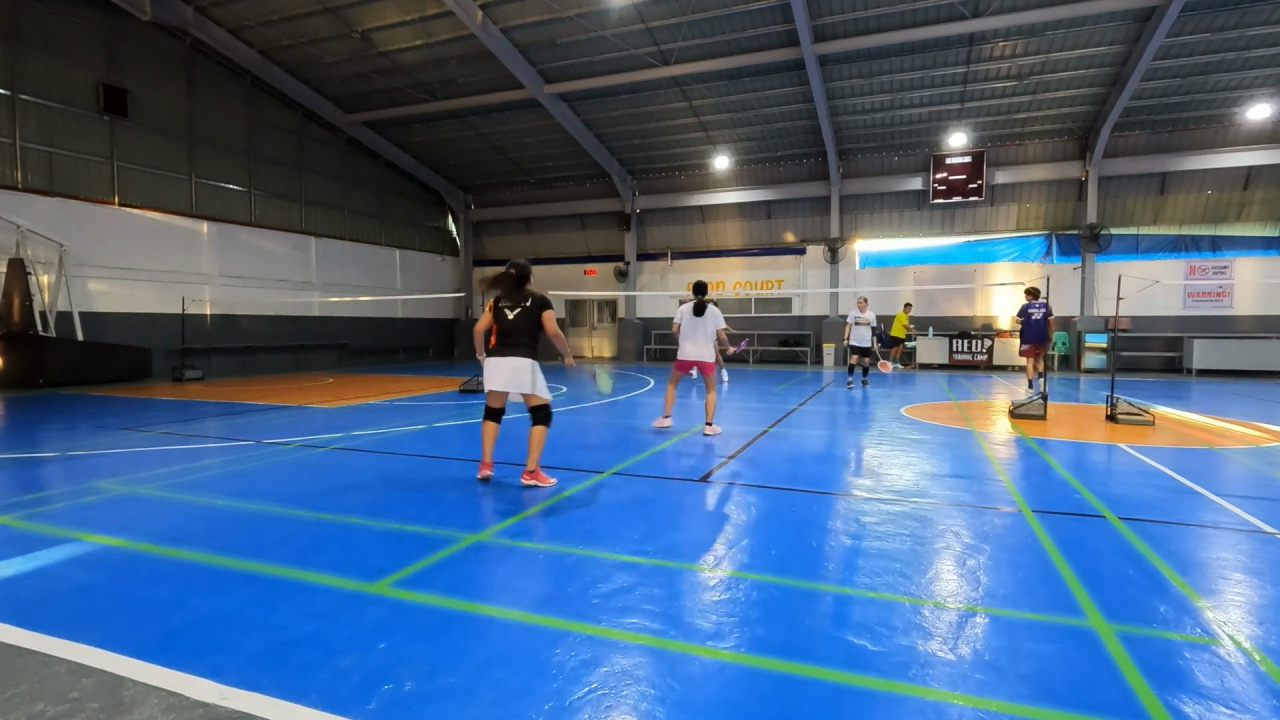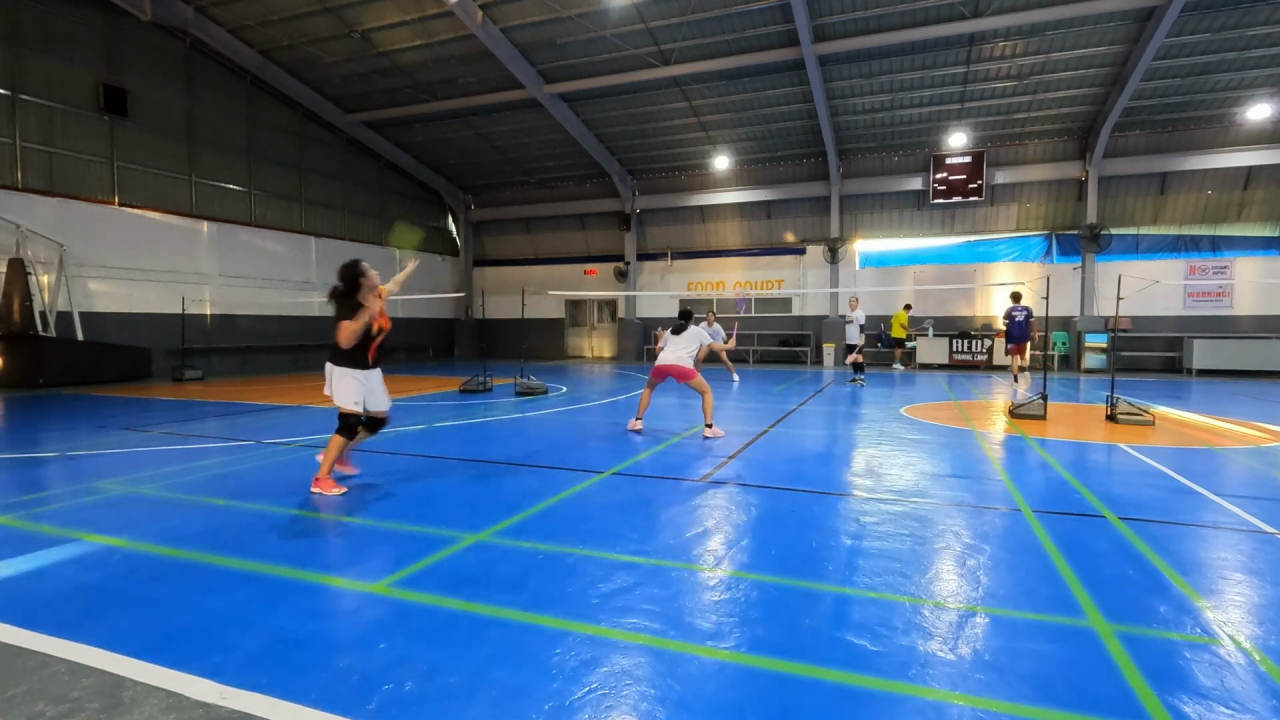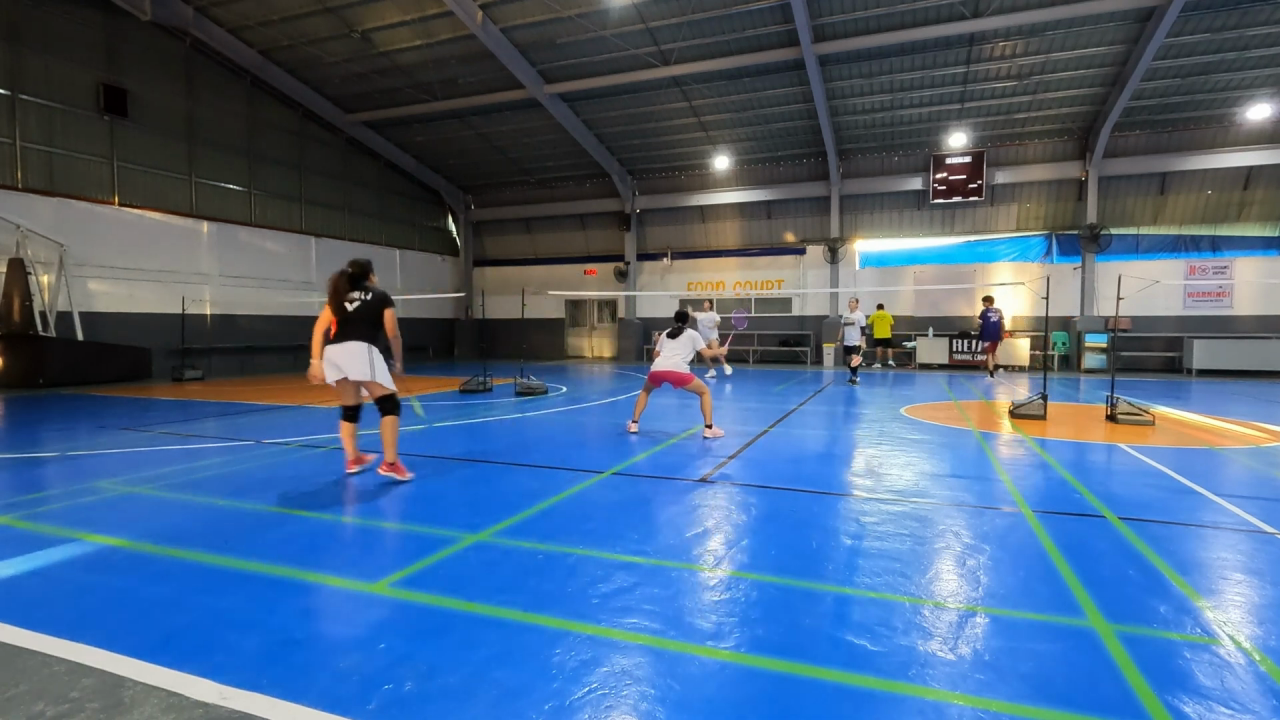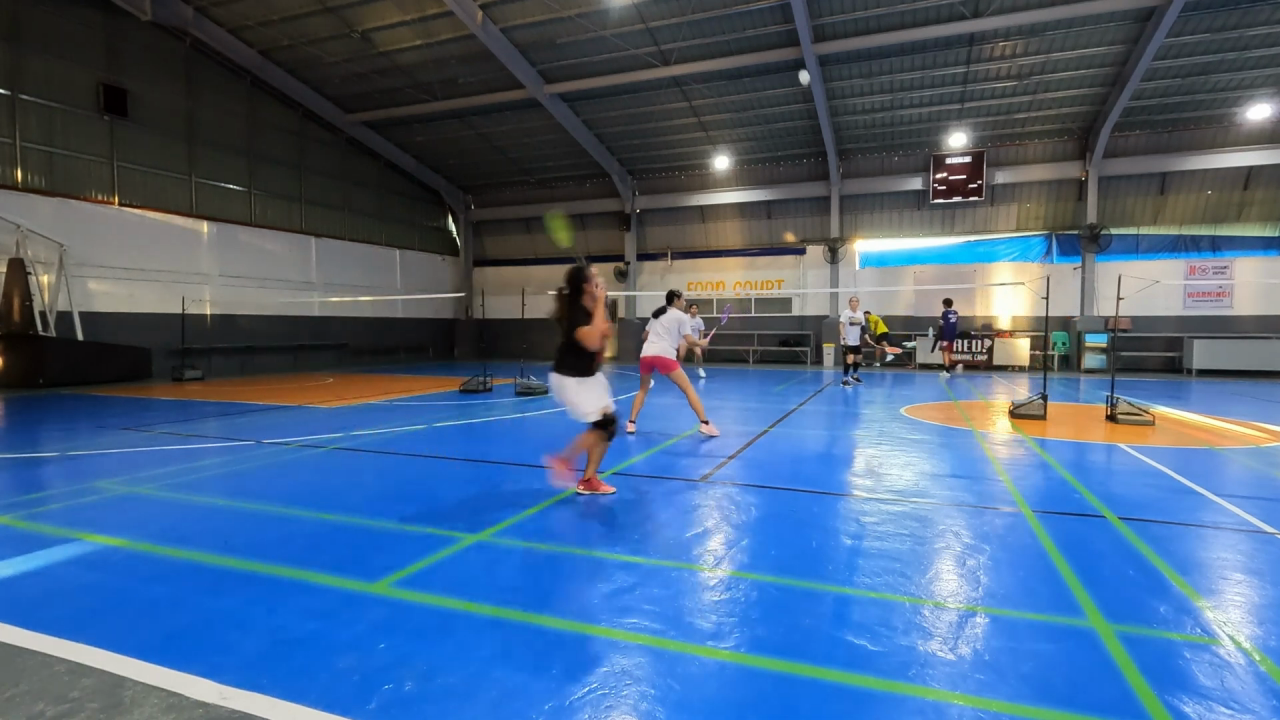
dt=1s
person 1, frame 1
left shoulder: (497, 301)
right shoulder: (540, 300)
left elbow: (479, 330)
right elbow: (553, 332)
left wrist: (481, 355)
right wrist: (567, 355)
left hip: (496, 361)
right hip: (523, 362)
left knee: (493, 412)
right knee: (541, 415)
left ankle: (486, 463)
right ankle: (531, 471)
person 1, frame 2
left shoulder: (377, 295)
right shoulder: (349, 308)
left elbow: (392, 285)
right elbow: (345, 342)
left wrist: (409, 269)
right wrist: (366, 316)
left hip: (368, 370)
right hip: (346, 371)
left knee: (379, 419)
right knee: (350, 424)
left ankle: (337, 458)
right ankle: (321, 479)
person 1, frame 3
left shoulder: (337, 298)
right shoulder: (381, 297)
left elbow: (319, 330)
right elbow: (393, 332)
left wrist: (316, 362)
right wrist: (398, 360)
left hip: (334, 353)
right hip: (360, 352)
left knee: (350, 409)
right knee: (389, 404)
left ankle: (354, 459)
right ankle: (390, 462)
person 1, frame 4
left shoulder: (591, 307)
right shoulder: (576, 314)
right elbow: (593, 344)
right wrist: (601, 307)
left hip: (588, 377)
right hip: (570, 379)
left knee: (610, 422)
right knee: (605, 426)
left ankle: (588, 480)
right ankle: (564, 460)
